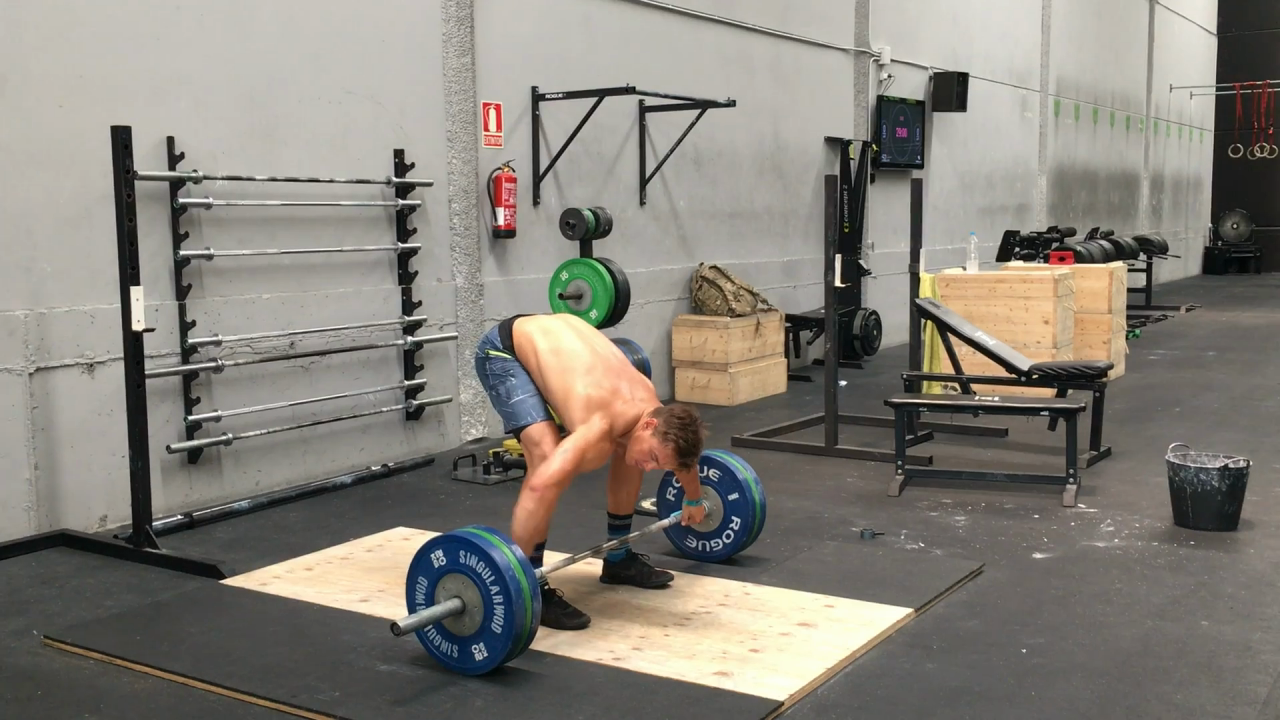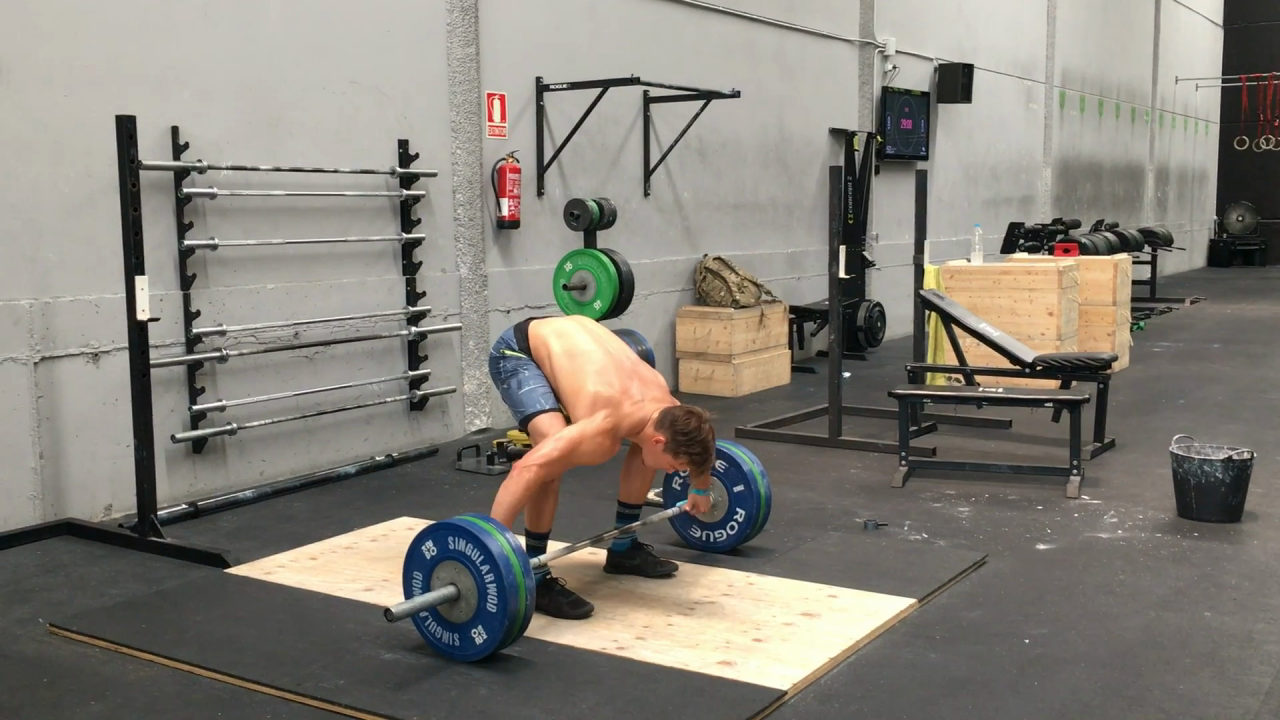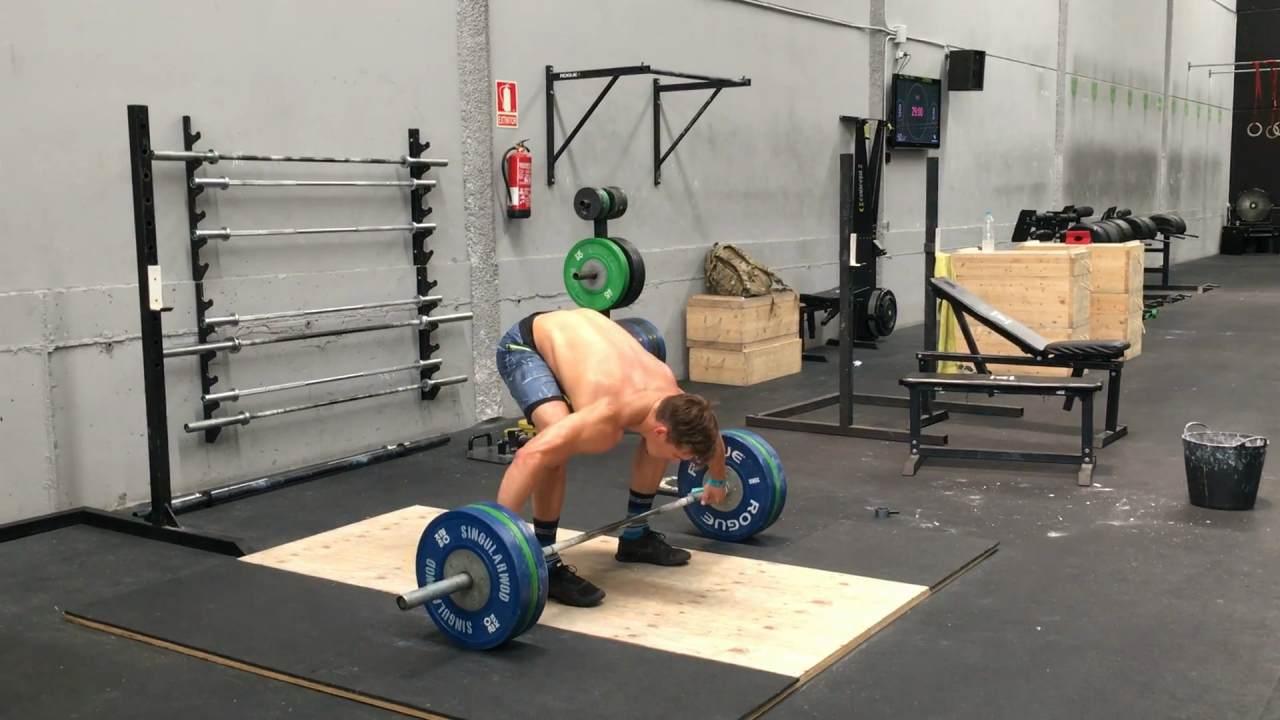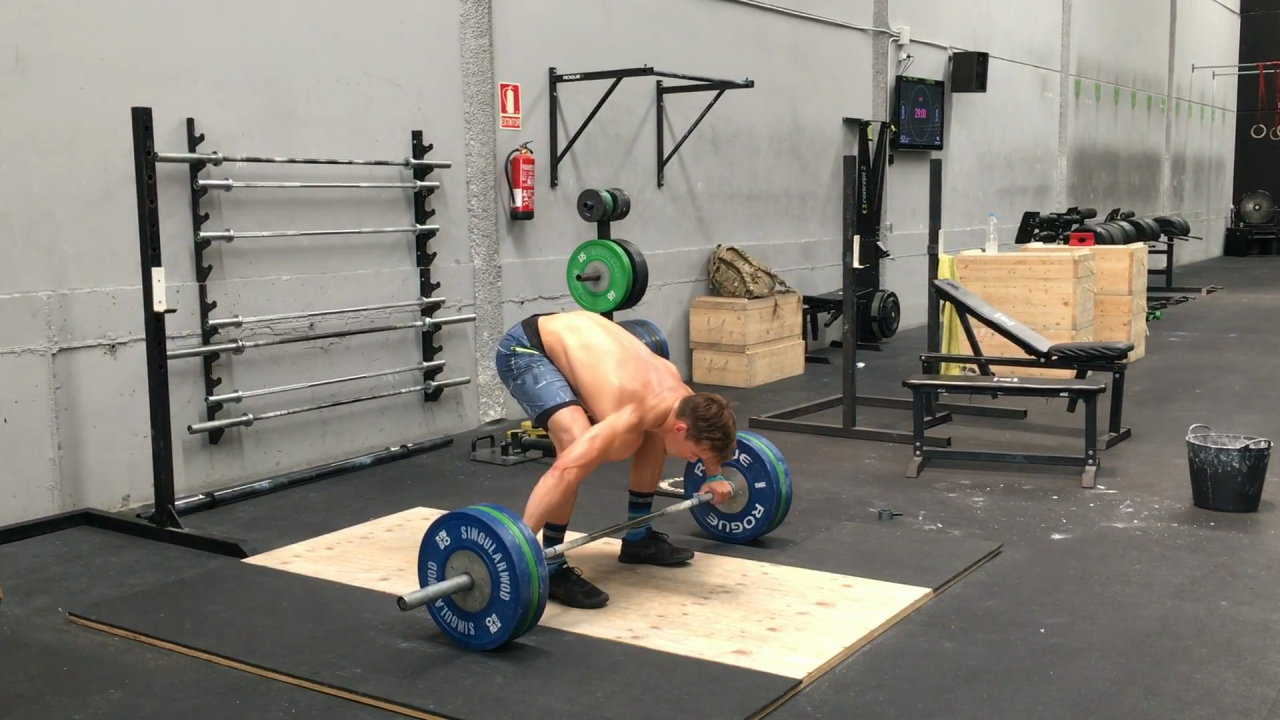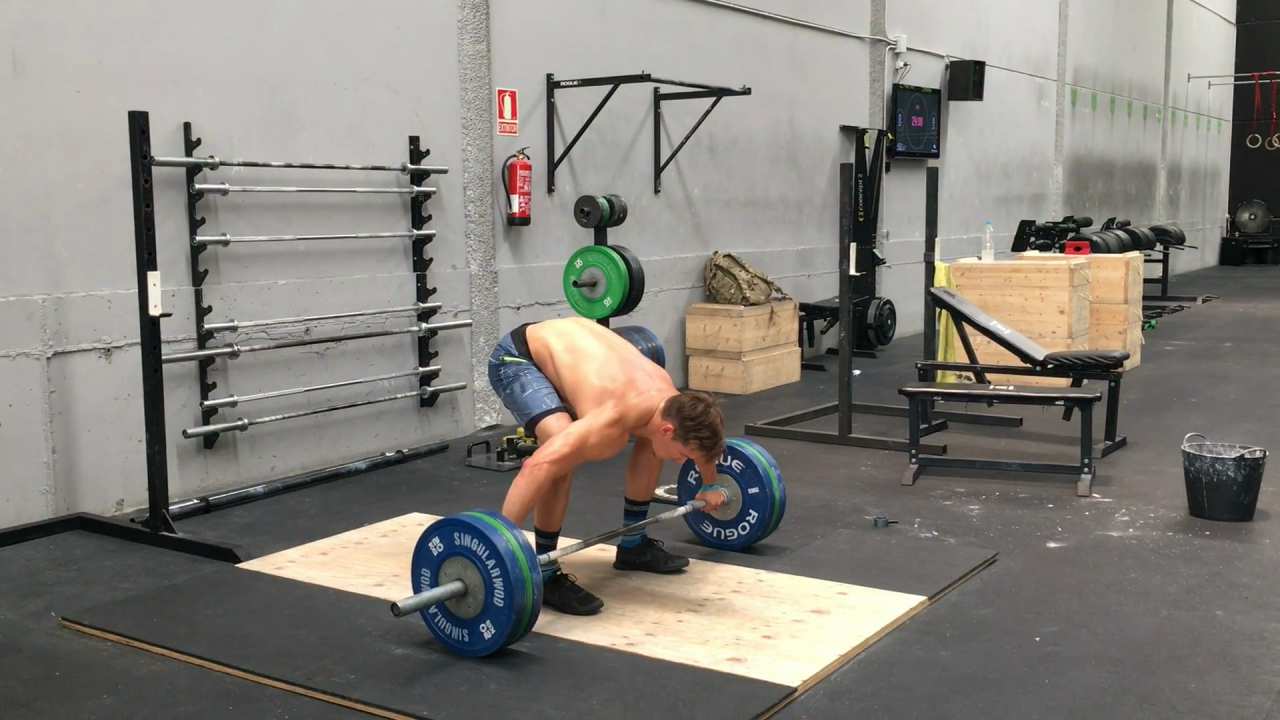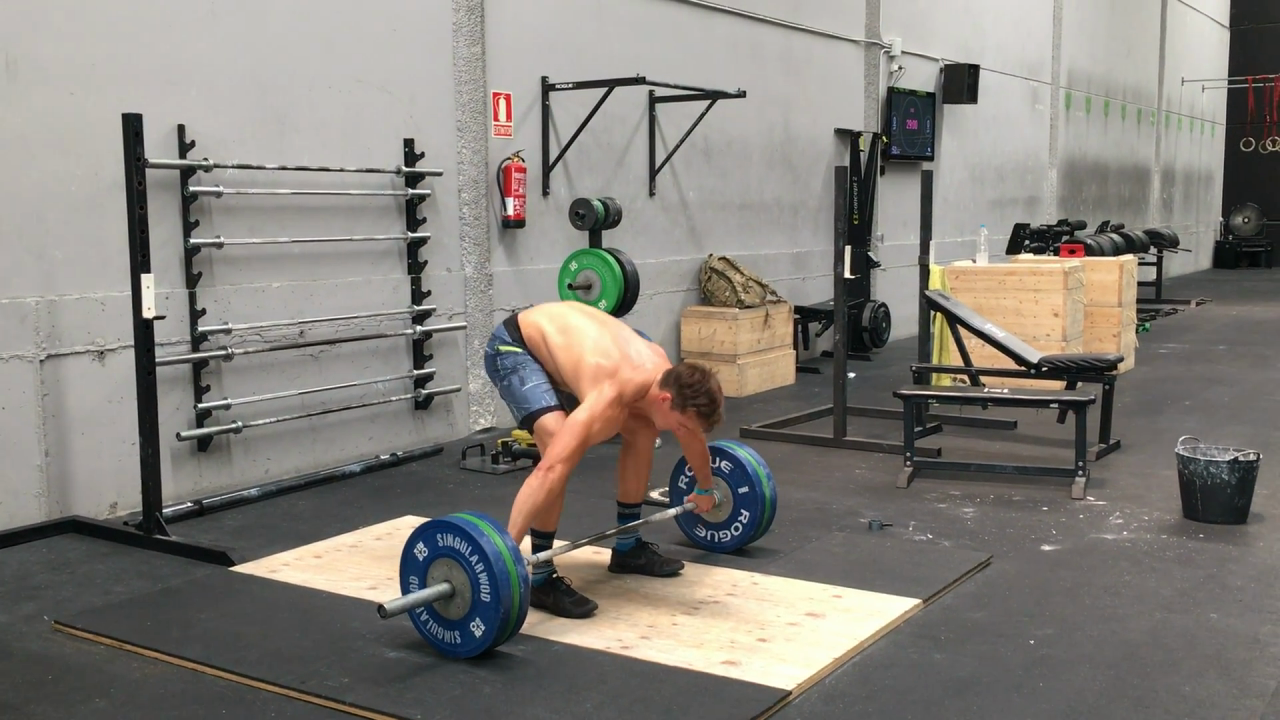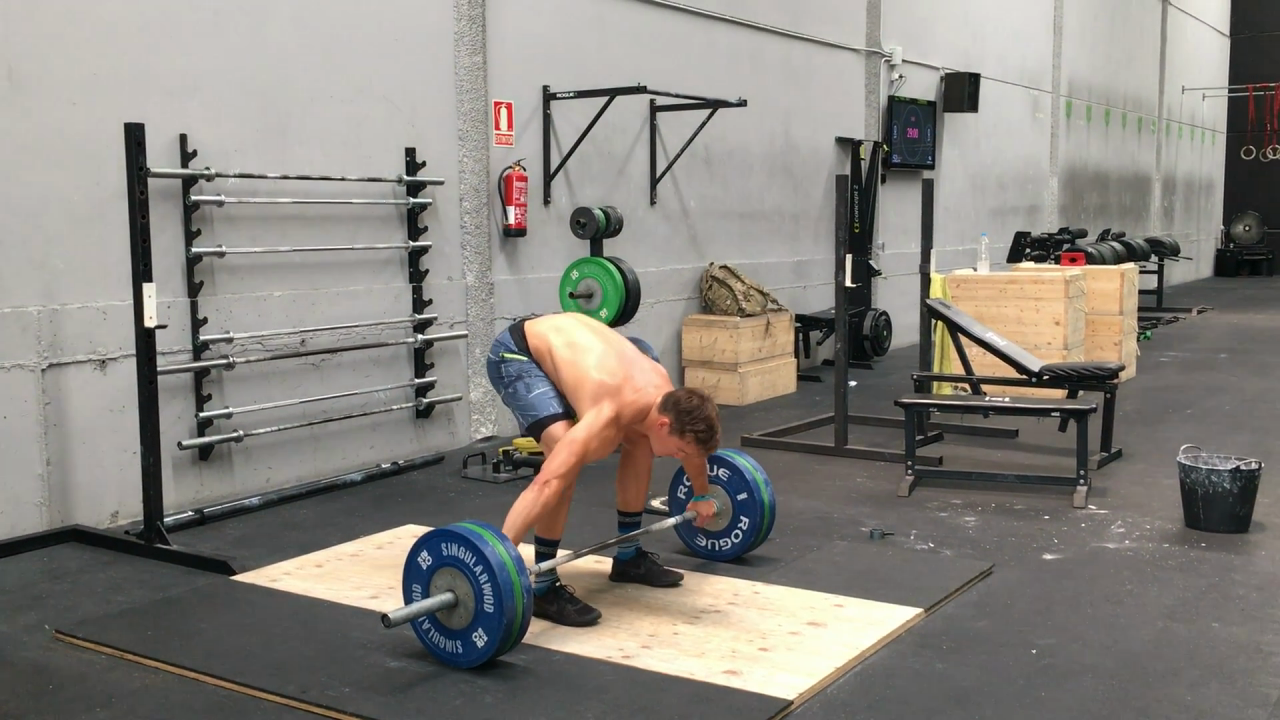
dt=0.7s
person 1, frame 1
left shoulder: (655, 413)
right shoulder: (602, 430)
left elbow: (682, 454)
right elbow: (540, 488)
left wrist: (693, 502)
right hip: (504, 350)
left knee: (628, 452)
right knee: (547, 455)
left ankle: (618, 559)
person 1, frame 2
left shoulder: (668, 411)
right shoulder: (604, 432)
left elbow: (700, 444)
right elbow: (525, 470)
left wrist: (701, 492)
right hip: (517, 353)
left knee: (645, 449)
right knee: (550, 460)
left ankle: (623, 548)
right ankle: (535, 579)
person 1, frame 3
left shoulder: (671, 400)
right shoulder: (606, 419)
left elbow: (710, 436)
right elbow: (529, 457)
left wrist: (717, 482)
right hip: (524, 346)
right knee: (555, 450)
left ankle: (635, 537)
right ankle: (545, 566)
person 1, frame 4
left shoulder: (681, 398)
right shoulder: (629, 423)
left elbow: (707, 425)
right elbow: (564, 471)
left wrist: (713, 476)
right hip: (524, 349)
right knee: (576, 440)
left ankle: (638, 539)
right ankle: (551, 569)
person 1, frame 5
left shoulder: (671, 403)
right shoulder: (612, 424)
left elbow: (702, 436)
right elbow: (536, 468)
left wrist: (710, 486)
right hip: (517, 358)
left knee: (650, 442)
right knee: (562, 457)
left ankle: (633, 545)
right ankle: (545, 575)
person 1, frame 6
left shoulder: (665, 377)
right shoulder: (611, 398)
left elbow: (695, 434)
right elbow: (551, 470)
left wrist: (704, 490)
right hip: (513, 346)
left knee: (640, 432)
right knee: (557, 442)
left ankle: (627, 548)
right ankle: (541, 579)
person 1, frame 7
left shoulder: (668, 399)
right shoulder: (609, 417)
left elbow: (692, 450)
right elbow: (546, 484)
left wrist: (702, 497)
left hip: (563, 340)
right hip: (516, 354)
left knee: (638, 443)
right knee: (562, 462)
left ankle: (628, 557)
right ankle: (543, 588)
